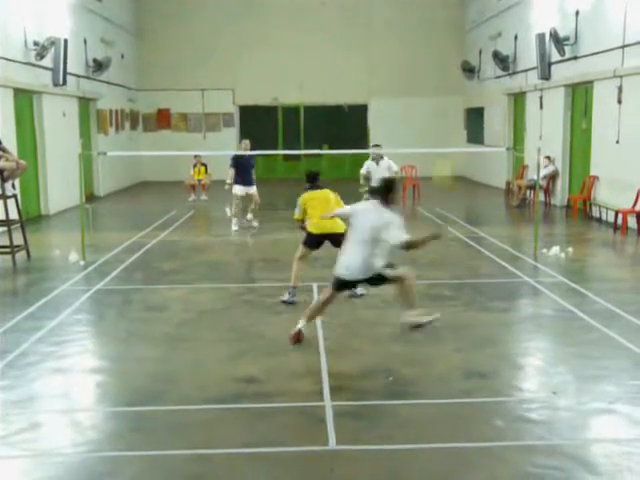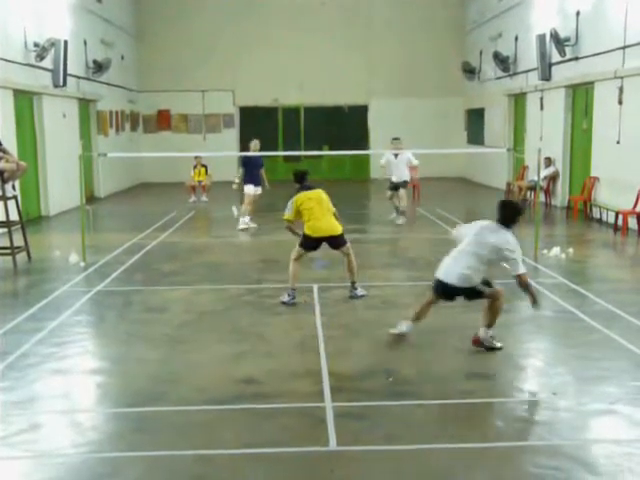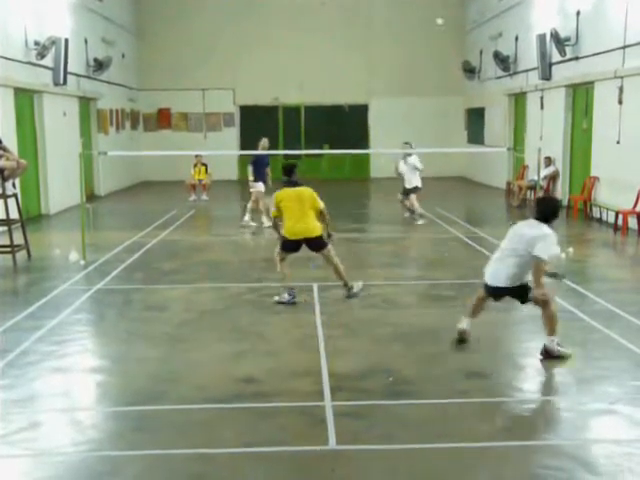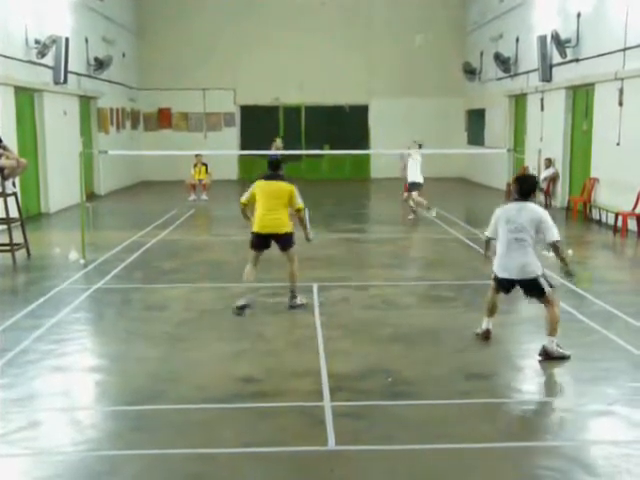
dt=0.3s
person 1, frame 1
left shoulder: (362, 206)
right shoulder: (392, 219)
left elbow: (337, 213)
right elbow: (406, 245)
left wrist: (328, 215)
right wrist: (429, 237)
left hip: (345, 266)
right hip: (369, 268)
left knee: (329, 296)
right knee: (406, 276)
left ankle: (301, 327)
right ankle: (413, 316)
person 1, frame 2
left shoulder: (480, 225)
right shoulder: (510, 243)
left elbow: (455, 234)
right elbow: (521, 280)
right wrist: (533, 296)
left hip: (445, 272)
right hip: (466, 278)
left knee: (432, 299)
right knee: (497, 295)
left ankle: (405, 327)
right ankle: (484, 337)
person 1, frame 3
left shoulder: (520, 226)
right shoulder: (548, 235)
right elbow: (539, 261)
right wrist: (539, 287)
left hip: (492, 274)
right hip: (513, 281)
left knee: (483, 295)
right knee: (547, 302)
left ankle: (464, 327)
right ankle: (551, 346)
person 1, frame 4
left shoulder: (501, 211)
right shoulder: (540, 213)
left elbow: (489, 238)
right elbow: (554, 244)
left wrist: (486, 252)
right wrist: (565, 265)
left hip: (502, 267)
right hip: (527, 270)
left knee: (494, 291)
right knee: (551, 302)
left ankle: (486, 327)
right ankle: (550, 345)
person 2, frame 1
left shoulder: (303, 198)
right shoulder: (332, 194)
left elbow: (301, 224)
left hip: (315, 230)
right hip: (336, 228)
left knee: (299, 258)
left ankle: (292, 293)
right ankle: (355, 288)
person 2, frame 2
left shoulder: (295, 200)
right shoulder: (321, 193)
left elbow: (288, 224)
right elbow: (335, 215)
left wrist: (299, 235)
left hip: (313, 232)
right hip: (333, 229)
left knee: (294, 259)
right knee: (349, 254)
left ankle: (291, 294)
right ankle: (354, 288)
person 2, frame 3
left shoulder: (278, 195)
right shoulder: (308, 191)
left elbow: (274, 221)
right elbow: (322, 212)
left wrist: (280, 234)
right wrist: (327, 230)
left hip: (291, 234)
right hip: (313, 231)
left knee: (280, 258)
right knee: (332, 259)
left ankle: (289, 293)
right ankle: (349, 288)
person 2, frame 4
left shoulder: (257, 185)
right shoulder: (290, 188)
left elbow: (243, 206)
right elbow: (300, 213)
left wrist: (251, 220)
right wrist: (306, 232)
left hip: (260, 228)
right hip: (282, 228)
left knee: (252, 263)
right knee: (292, 261)
left ankle: (245, 298)
right ankle: (294, 297)
